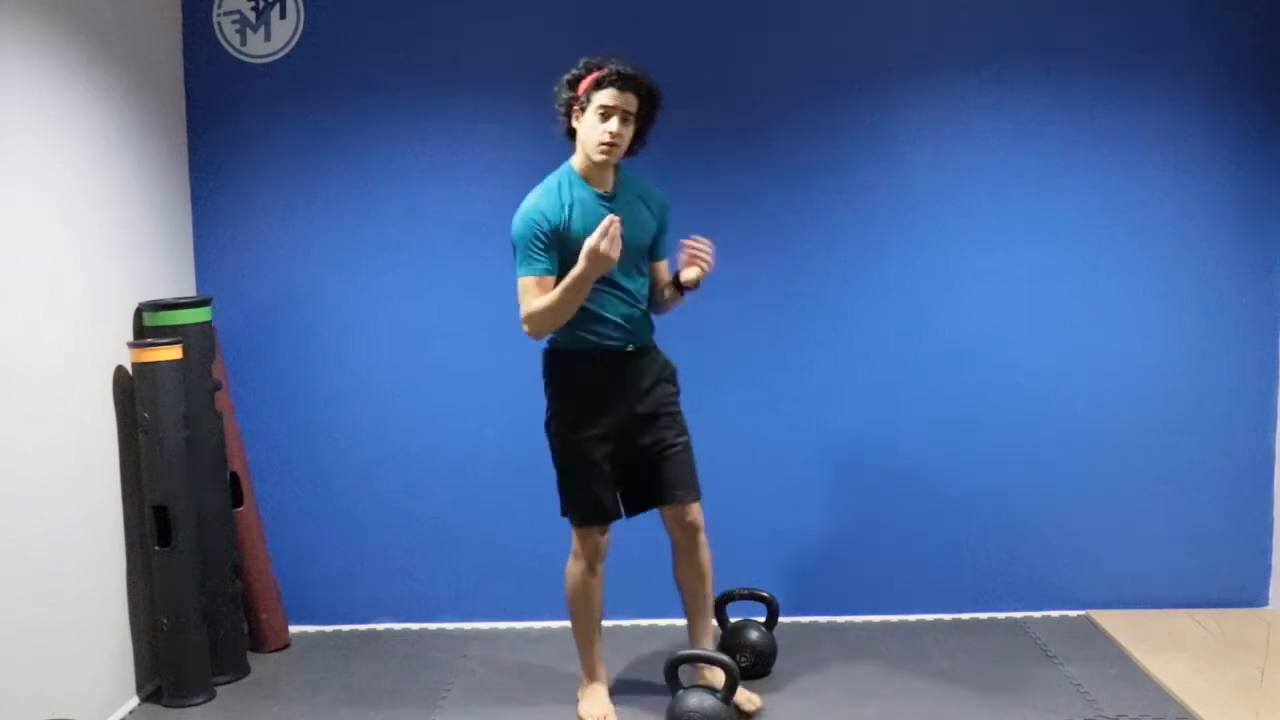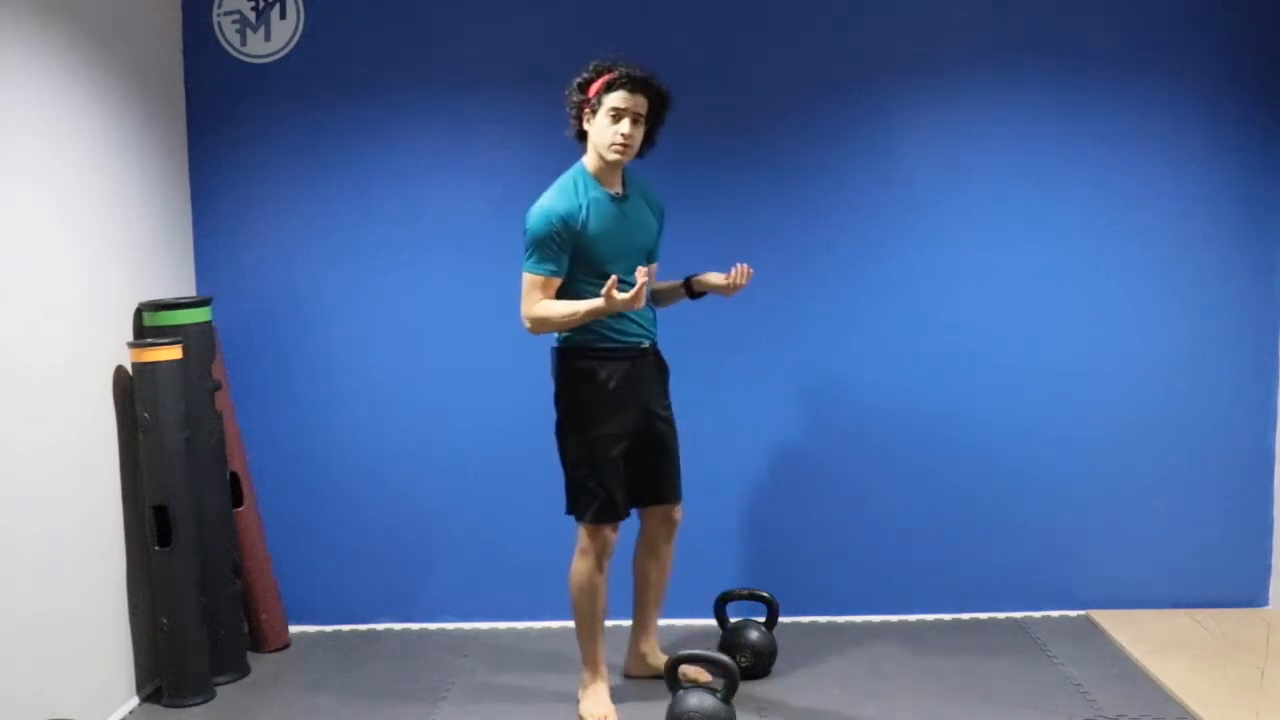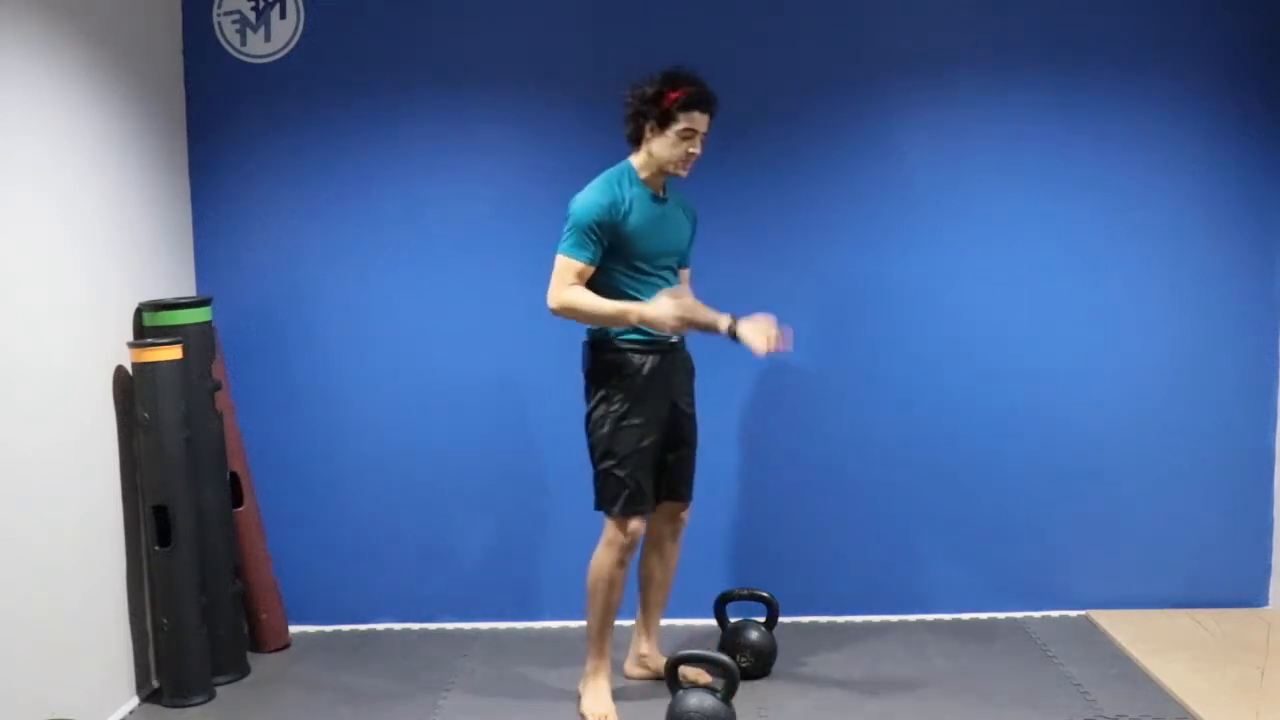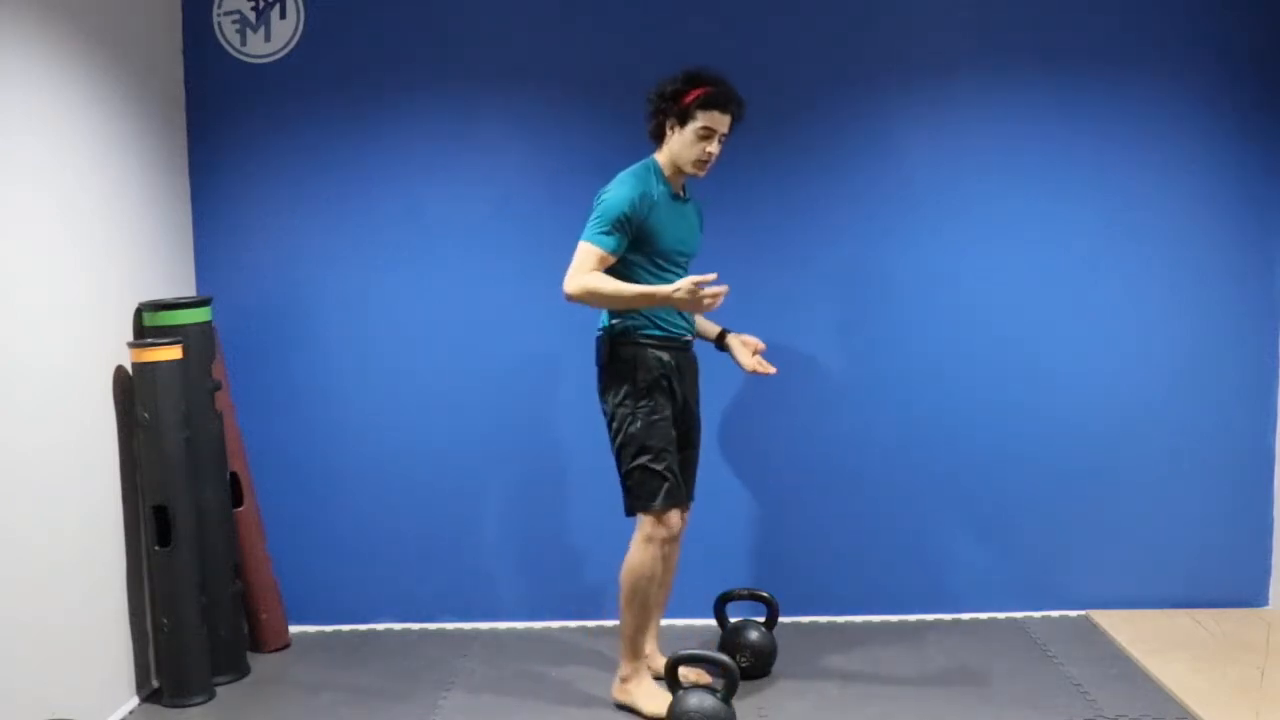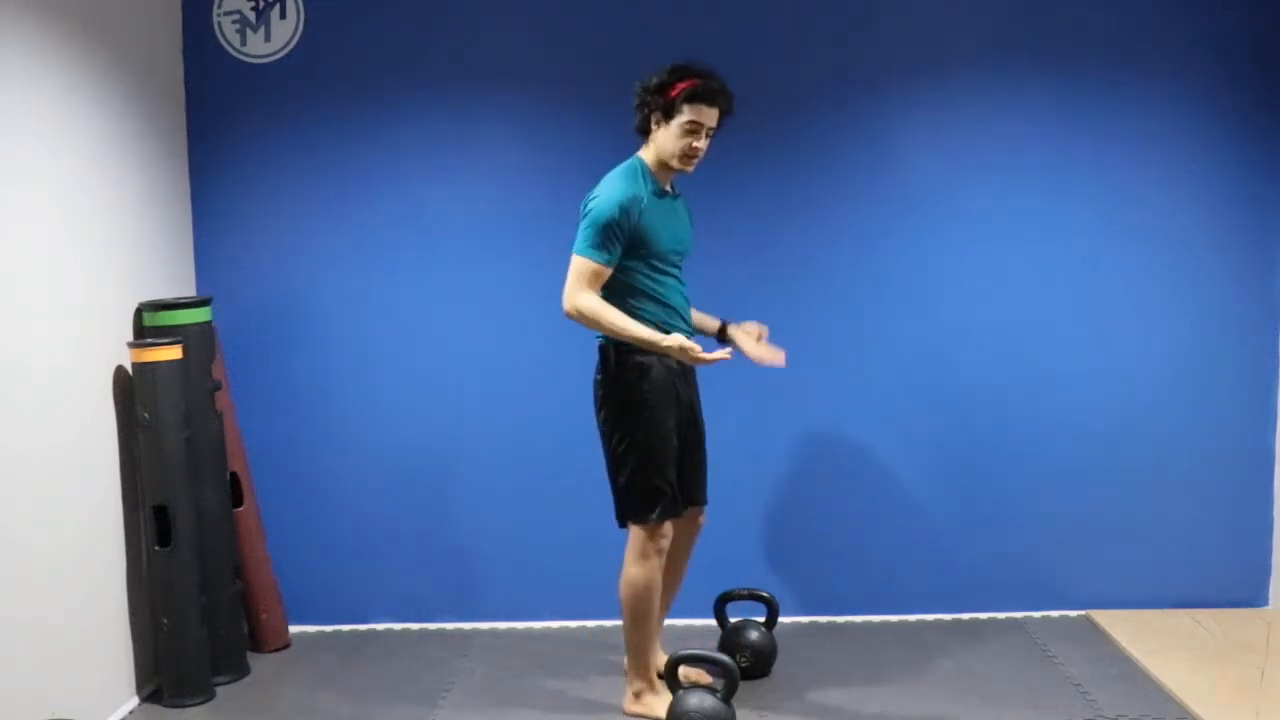
dt=0.5s
person 1, frame 1
left shoulder: (650, 200)
right shoulder: (541, 210)
right elbow: (534, 321)
left wrist: (687, 276)
right wrist: (587, 269)
left hip: (648, 372)
right hip: (581, 380)
left knee: (689, 519)
right knee: (591, 539)
left ankle: (707, 662)
person 1, frame 2
left shoulder: (648, 202)
right shoulder: (557, 208)
right elbow: (534, 313)
left wrist: (700, 285)
right wrist: (604, 305)
left hip: (647, 370)
right hip: (592, 378)
left knee: (664, 518)
right knee: (597, 535)
left ankle: (645, 649)
person 1, frame 3
left shoulder: (682, 209)
right shoulder: (600, 201)
right elbow: (560, 296)
left wrist: (733, 326)
right wrist: (642, 312)
left hip: (672, 370)
right hip: (622, 372)
left knee: (671, 516)
right knee: (625, 525)
left ankle: (645, 650)
person 1, frame 4
left shoulder: (689, 205)
right shoulder: (627, 194)
right elbow: (578, 283)
left wrist: (721, 335)
right wrist: (667, 295)
left hip: (678, 361)
right hip: (634, 365)
left knee: (675, 519)
right knee: (658, 520)
left ankle: (648, 650)
person 1, frame 5
left shoulder: (673, 198)
right shoulder: (616, 197)
right elbow: (577, 299)
left wrist: (723, 330)
right wrist: (664, 342)
left hip: (672, 376)
right hip: (634, 377)
left knee: (688, 517)
right knee: (650, 531)
left ankle: (650, 651)
